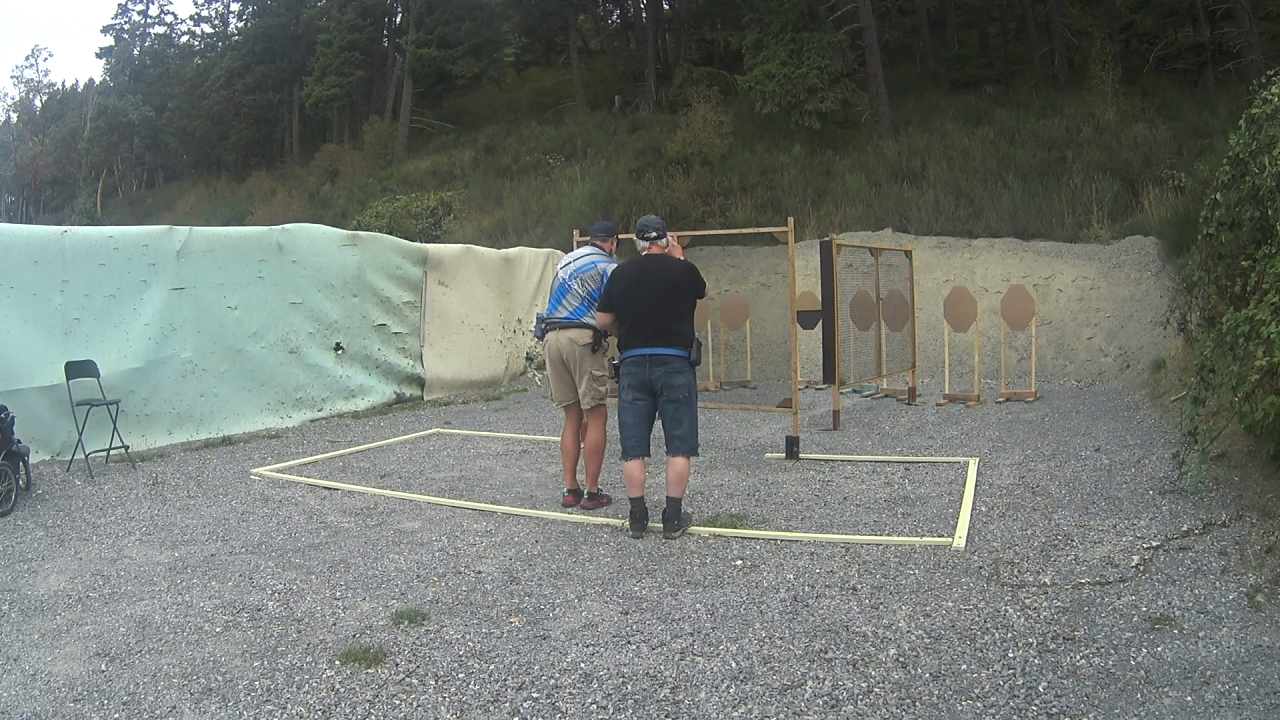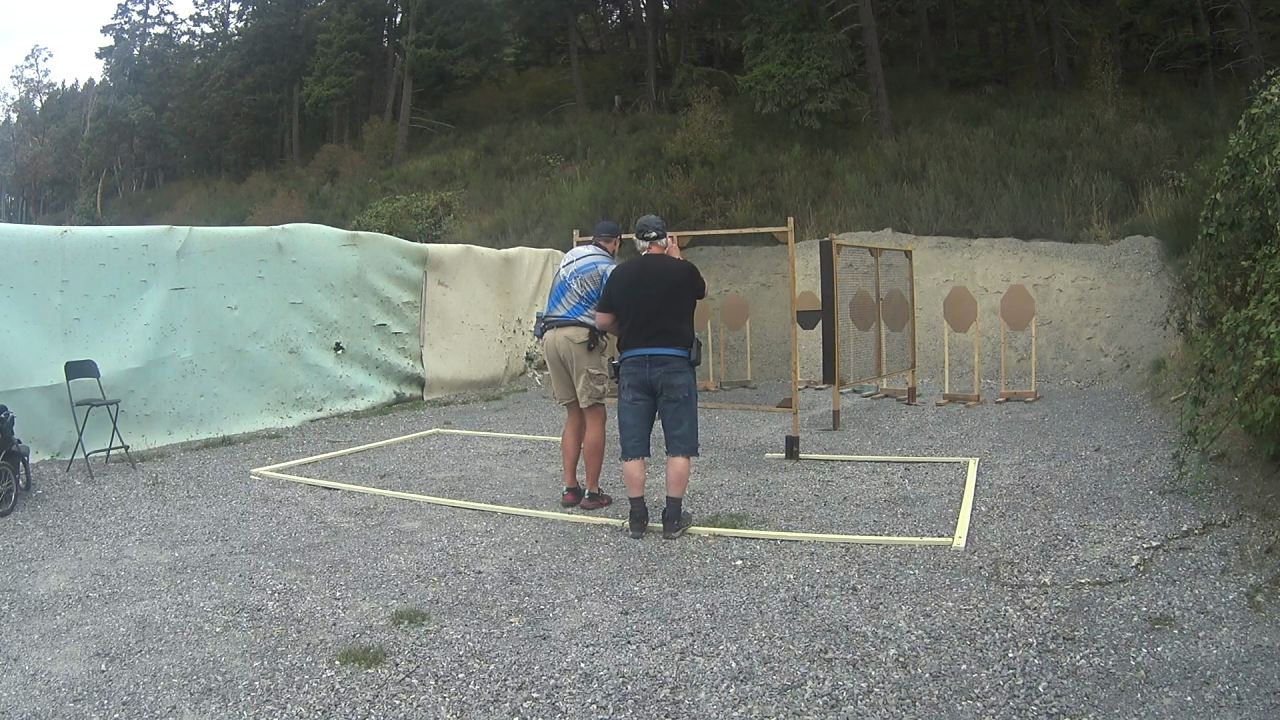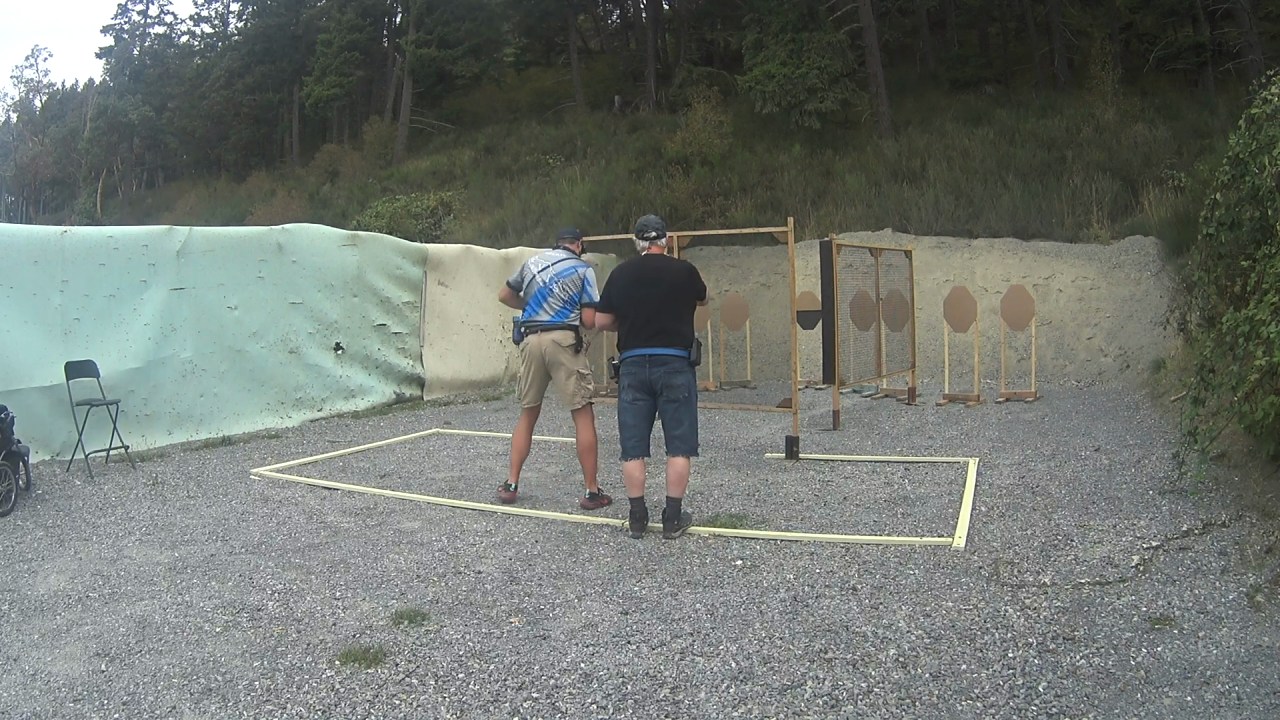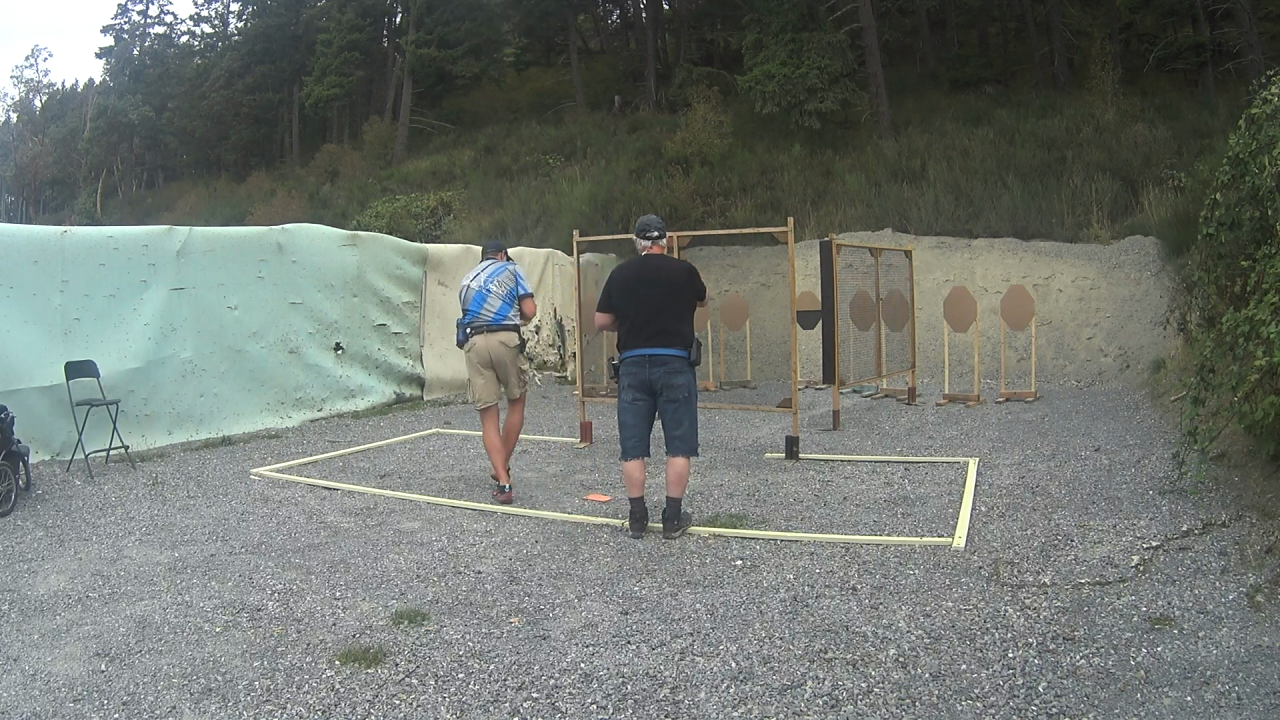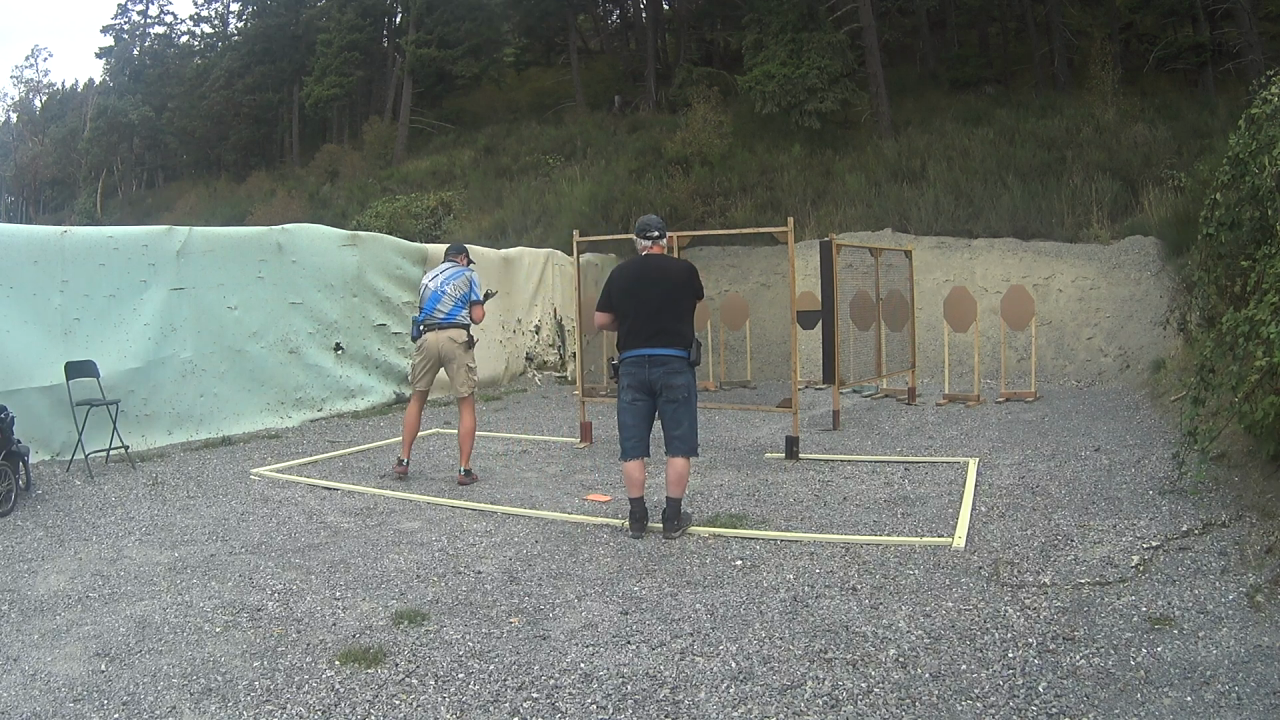
dt=0.5s
person 1, frame 1
left shoulder: (620, 273)
right shoulder: (683, 270)
left elbow: (603, 321)
right elbow: (702, 290)
left hip: (633, 365)
right hip: (674, 364)
left knee: (633, 447)
right knee: (679, 446)
left ankle: (637, 518)
right ankle: (673, 518)
person 1, frame 2
left shoulder: (620, 273)
right shoulder: (683, 270)
left elbow: (602, 320)
right elbow: (702, 291)
left hip: (633, 365)
right hip: (674, 364)
left knee: (633, 447)
right knee: (678, 446)
left ankle: (637, 518)
right ankle: (673, 518)
person 1, frame 3
left shoulder: (620, 273)
right shoulder: (684, 270)
left elbow: (601, 322)
right elbow: (702, 299)
left hip: (633, 365)
right hip: (674, 364)
left knee: (633, 447)
right knee: (678, 445)
left ankle: (637, 518)
right ankle: (673, 518)
person 1, frame 4
left shoulder: (620, 274)
right shoulder: (684, 270)
left elbow: (601, 322)
right elbow: (702, 301)
left hip: (633, 366)
right hip: (674, 364)
left knee: (633, 447)
right knee: (678, 446)
left ankle: (637, 518)
right ankle: (673, 518)
person 1, frame 5
left shoulder: (620, 273)
right shoulder: (684, 270)
left elbow: (601, 321)
right elbow: (698, 297)
left hip: (633, 365)
right hip: (674, 364)
left knee: (633, 447)
right knee: (678, 446)
left ankle: (637, 517)
right ankle: (673, 518)
person 2, frame 1
left shoulder: (567, 260)
right shoulder: (607, 265)
left hip: (552, 338)
right hip: (582, 339)
left knee: (572, 417)
right knee: (596, 417)
left ankle: (570, 489)
right ankle: (591, 492)
person 2, frame 2
left shoulder: (570, 255)
right shoulder: (608, 267)
left elbow: (557, 298)
left hip: (551, 336)
right hip: (580, 338)
left knee: (574, 415)
right knee: (594, 416)
left ankle: (569, 488)
right ankle: (592, 492)
person 2, frame 3
left shoulder: (532, 263)
right shoulder: (582, 270)
left elbow: (504, 296)
right elbow: (589, 320)
left hip: (530, 342)
right hip: (563, 342)
left knee: (528, 417)
right knee: (583, 417)
left ankle: (511, 484)
right ankle: (592, 492)
person 2, frame 4
left shoulder: (467, 280)
right shoulder: (512, 269)
right elbow: (529, 311)
left hip: (475, 344)
right hip: (506, 340)
left knee: (488, 416)
right knee: (517, 403)
left ankle: (504, 485)
right ankle: (502, 468)
person 2, frame 5
left shoulder: (427, 277)
right shoulder: (468, 274)
right elbow: (477, 317)
right wrist: (478, 307)
left hip: (427, 339)
right hip: (456, 339)
left knee: (417, 400)
right knee: (466, 405)
left ankle: (403, 460)
right ankle: (464, 469)
